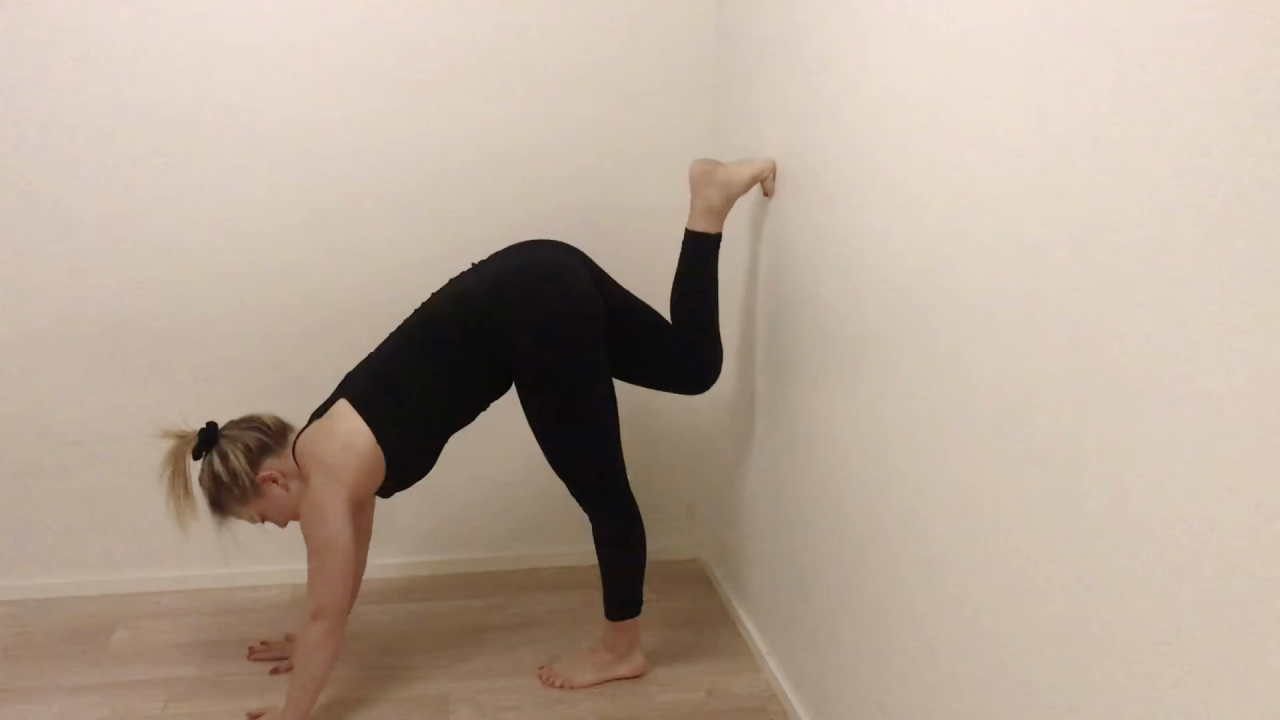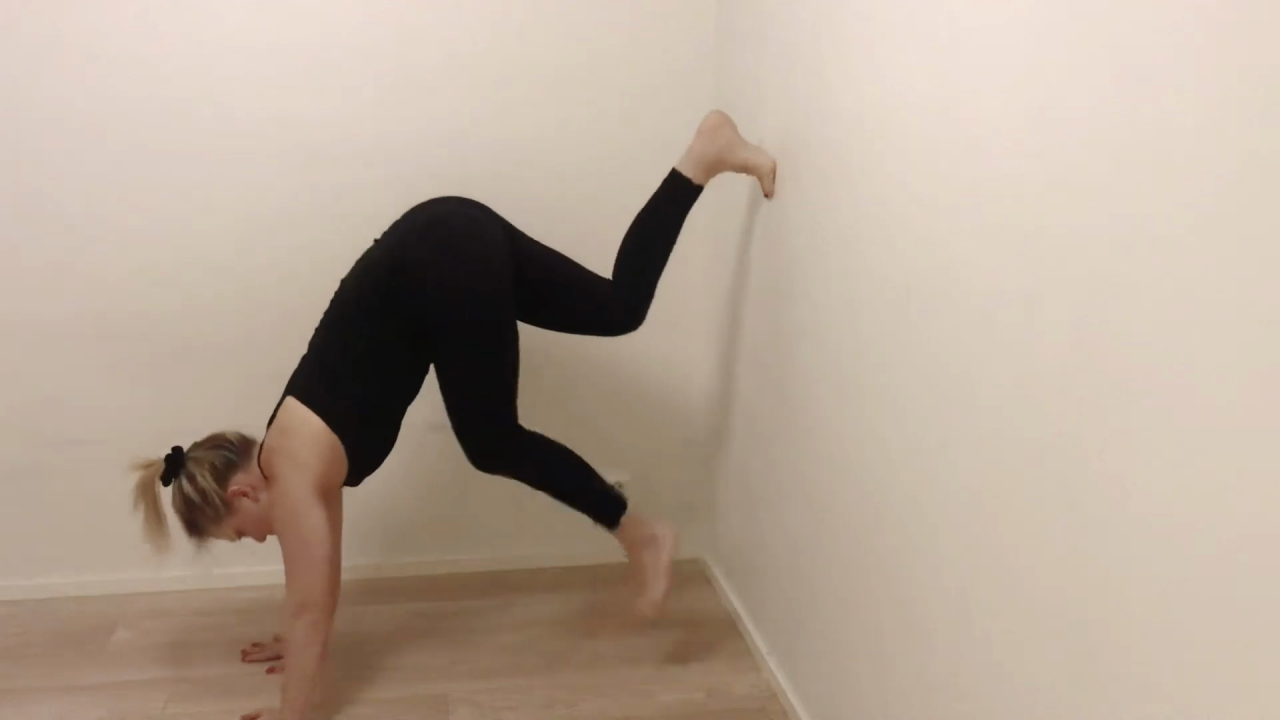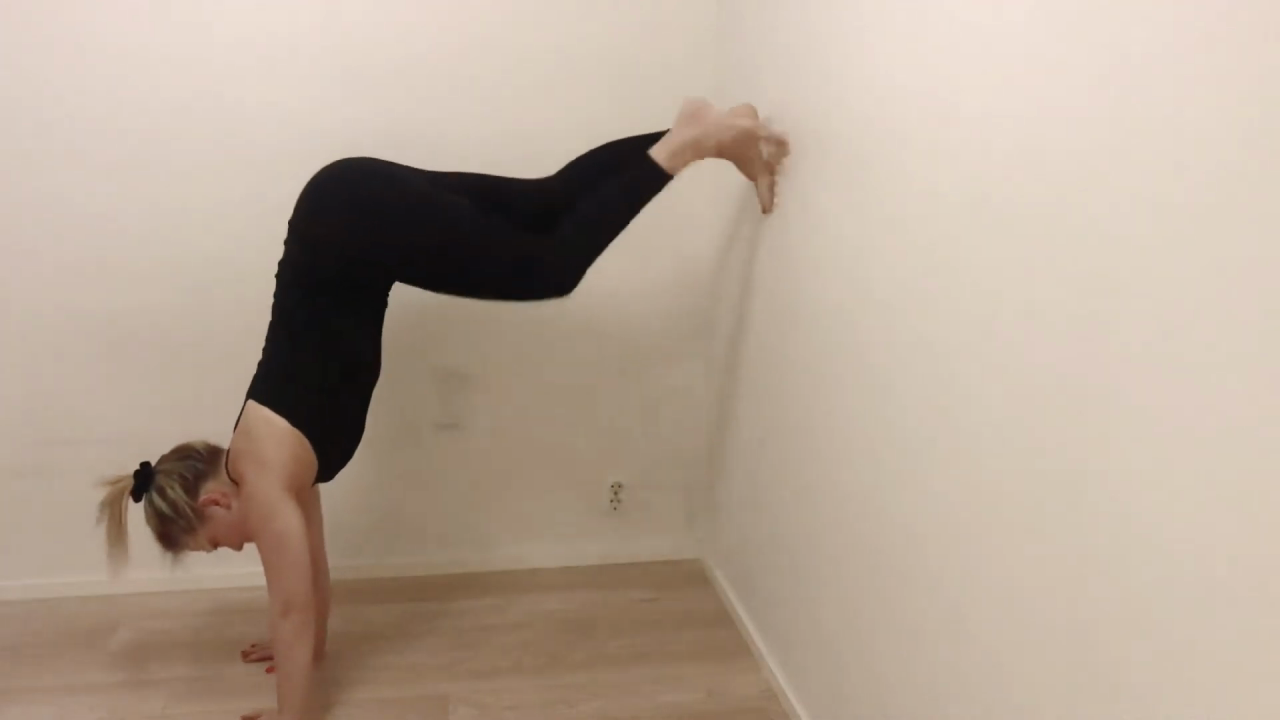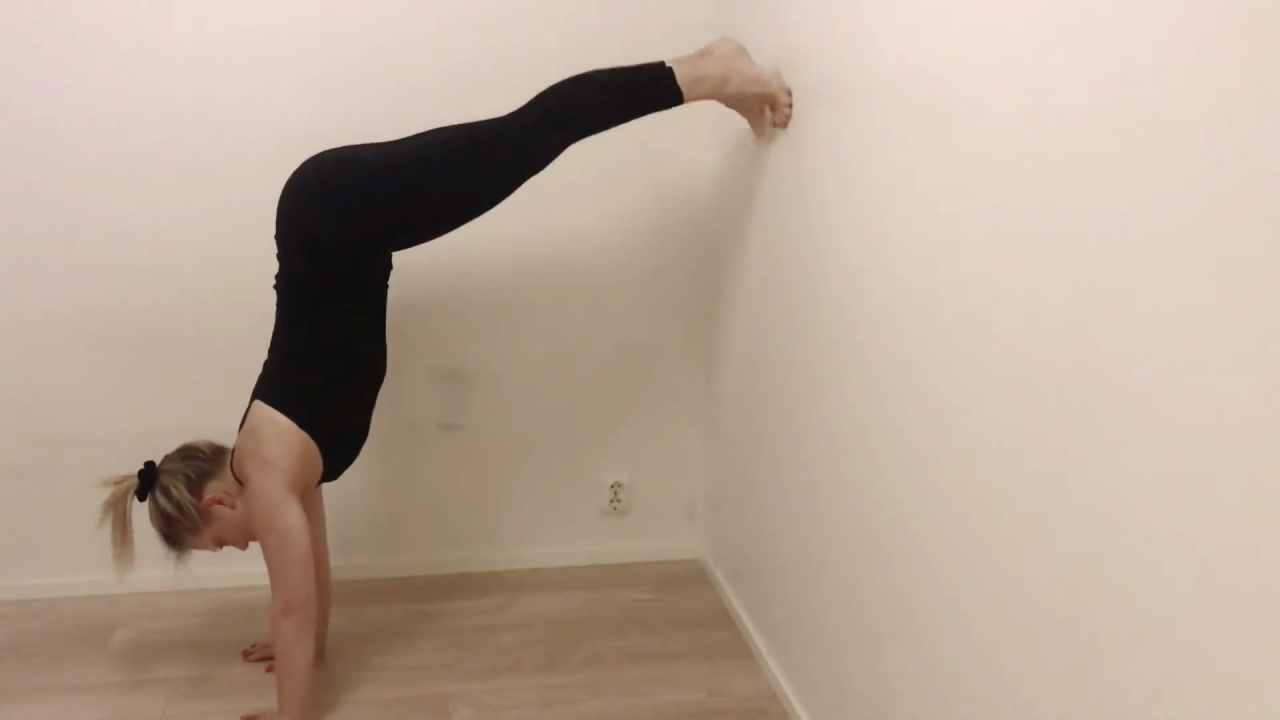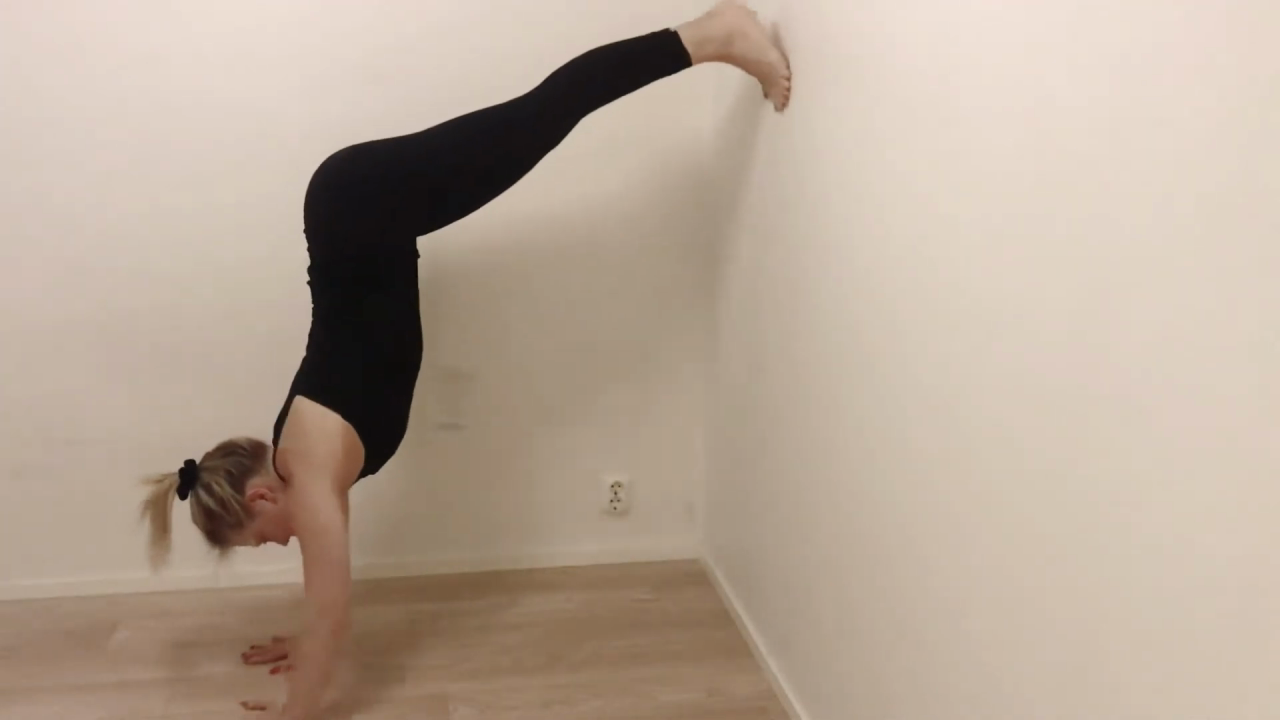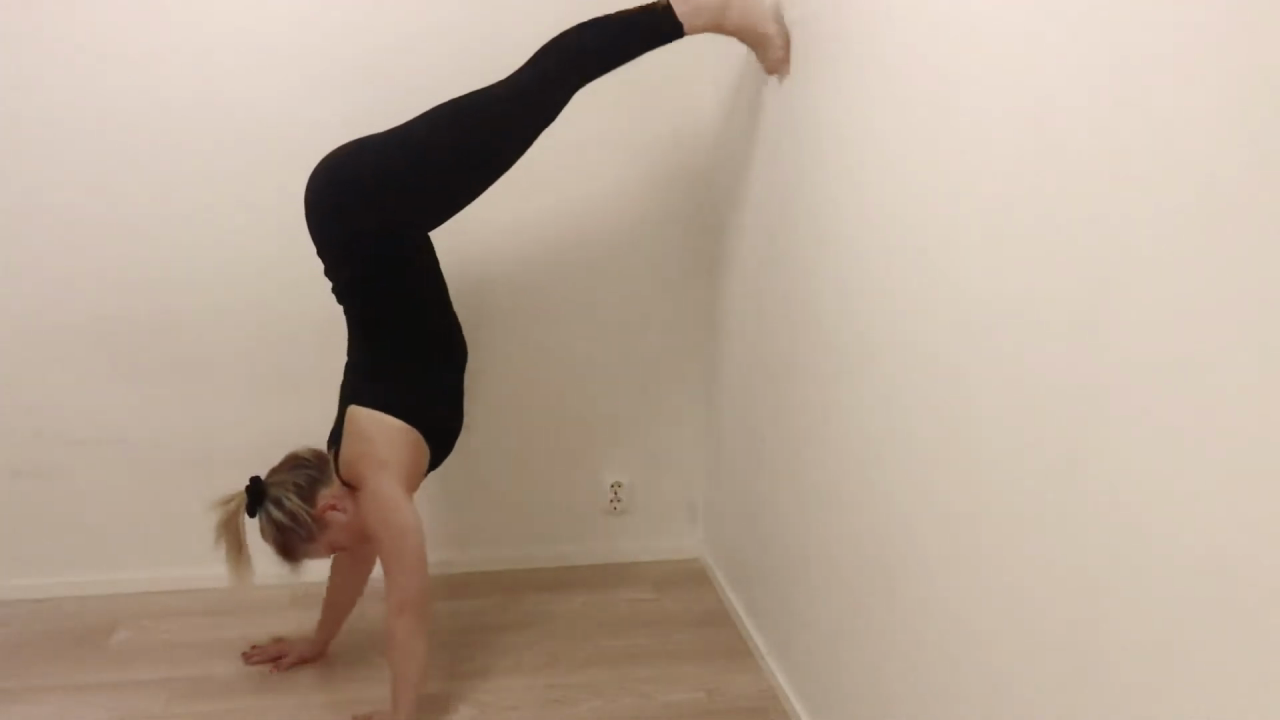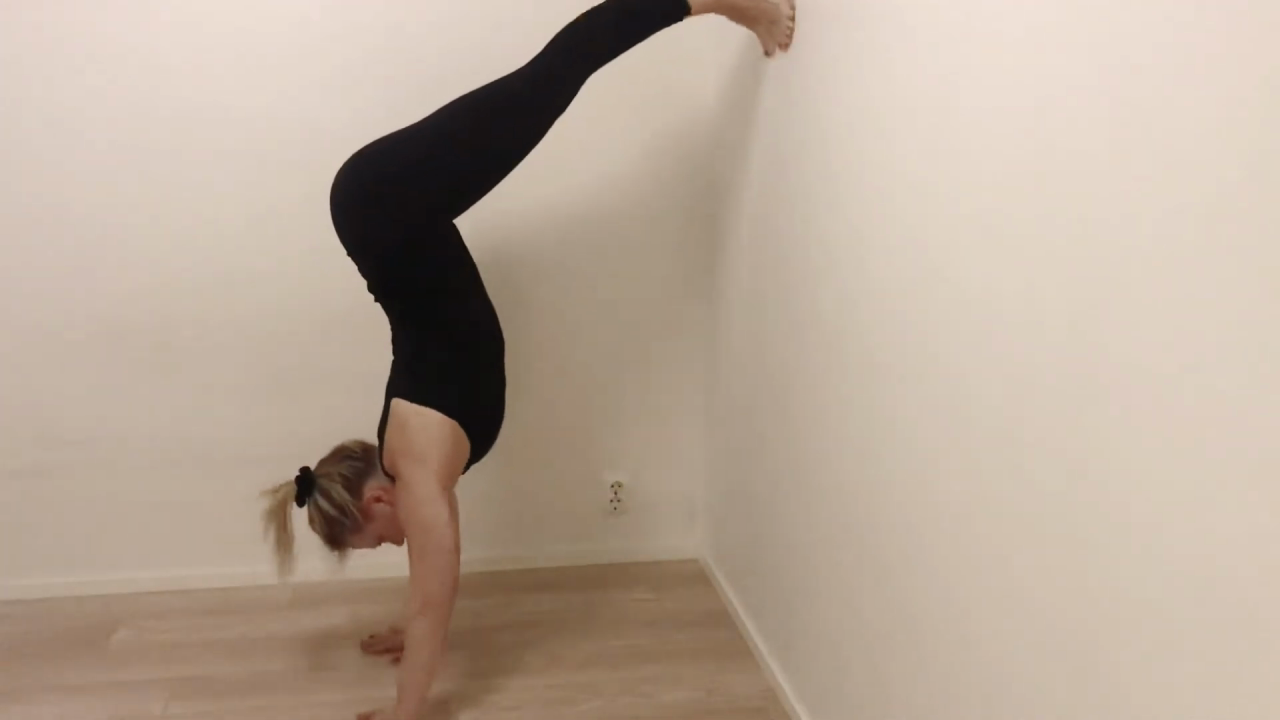
dt=0.5s
person 1, frame 1
left shoulder: (326, 475)
right shoulder: (327, 445)
left elbow: (325, 615)
right elbow: (353, 542)
right wrist: (311, 644)
left hip: (537, 305)
right hip: (539, 281)
left knee: (602, 489)
right knee: (692, 369)
left ankle: (622, 647)
right ankle: (709, 199)
person 1, frame 2
left shoulder: (290, 473)
right shoulder: (301, 452)
left elbow: (307, 608)
right elbow: (319, 582)
right wrist: (301, 640)
left hip: (445, 257)
right hip: (451, 241)
left knee: (492, 443)
right knee: (618, 308)
left ankle: (637, 532)
right ankle: (704, 154)
person 1, frame 3
left shoulder: (263, 479)
right shoulder: (271, 462)
left elbow: (290, 611)
right elbow: (309, 554)
right wrist: (307, 646)
left hip: (357, 214)
right hip: (351, 213)
left knee: (550, 266)
right knee: (546, 204)
left ankle: (684, 142)
right ankle: (691, 141)
person 1, frame 4
left shoulder: (267, 478)
right shoulder: (273, 461)
left elbow: (292, 607)
right elbow: (313, 553)
right wrist: (309, 642)
left hip: (341, 208)
right hip: (337, 210)
left knee: (528, 135)
right knee: (526, 137)
left ankle: (703, 76)
person 1, frame 5
left shoulder: (308, 472)
right shoulder: (298, 460)
left elbow: (329, 598)
right elbow: (324, 549)
right wrist: (311, 643)
left hip: (365, 206)
right hip: (360, 212)
left knee: (538, 113)
right knee: (534, 116)
person 1, frame 6
left shoulder: (374, 471)
right shoulder: (356, 468)
left elbow: (406, 607)
right elbow: (362, 547)
right wrist: (315, 642)
left hip: (367, 199)
right hip: (356, 201)
left knee: (530, 94)
person 1, frame 7
left shoulder: (414, 469)
left elbow: (429, 602)
right wrist: (423, 633)
left hip: (390, 201)
right hip: (386, 207)
left knee: (547, 79)
